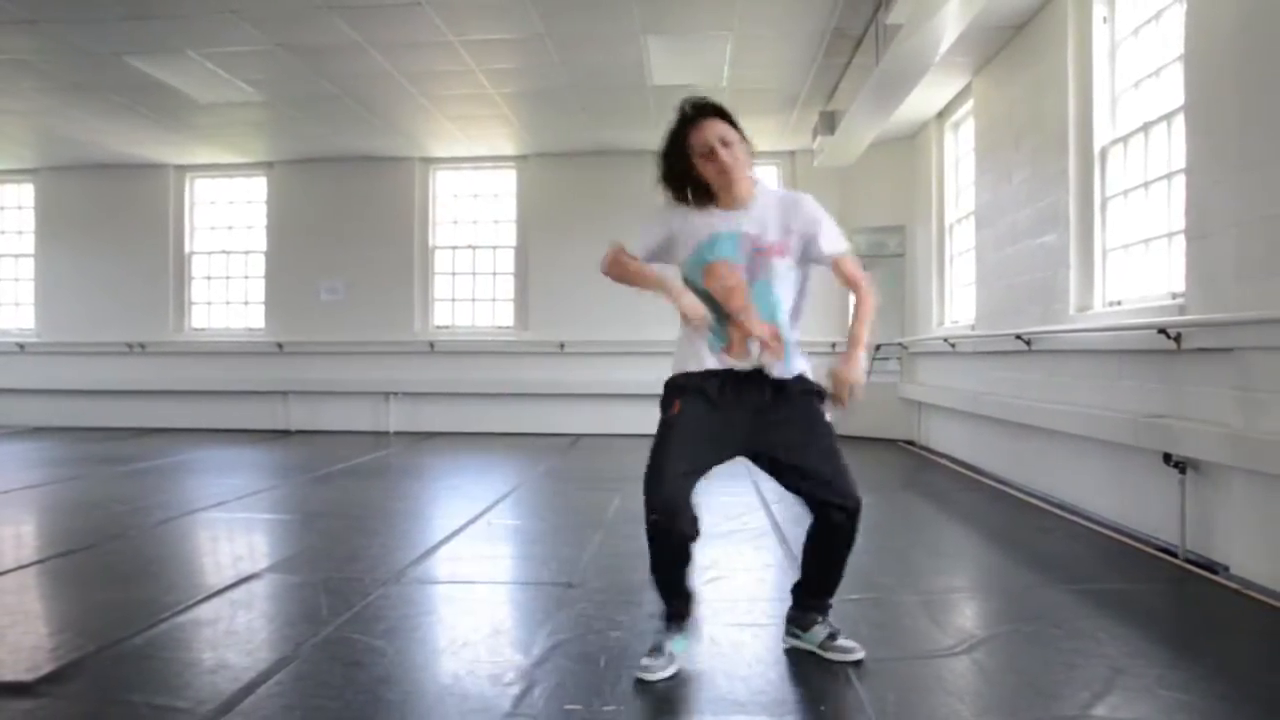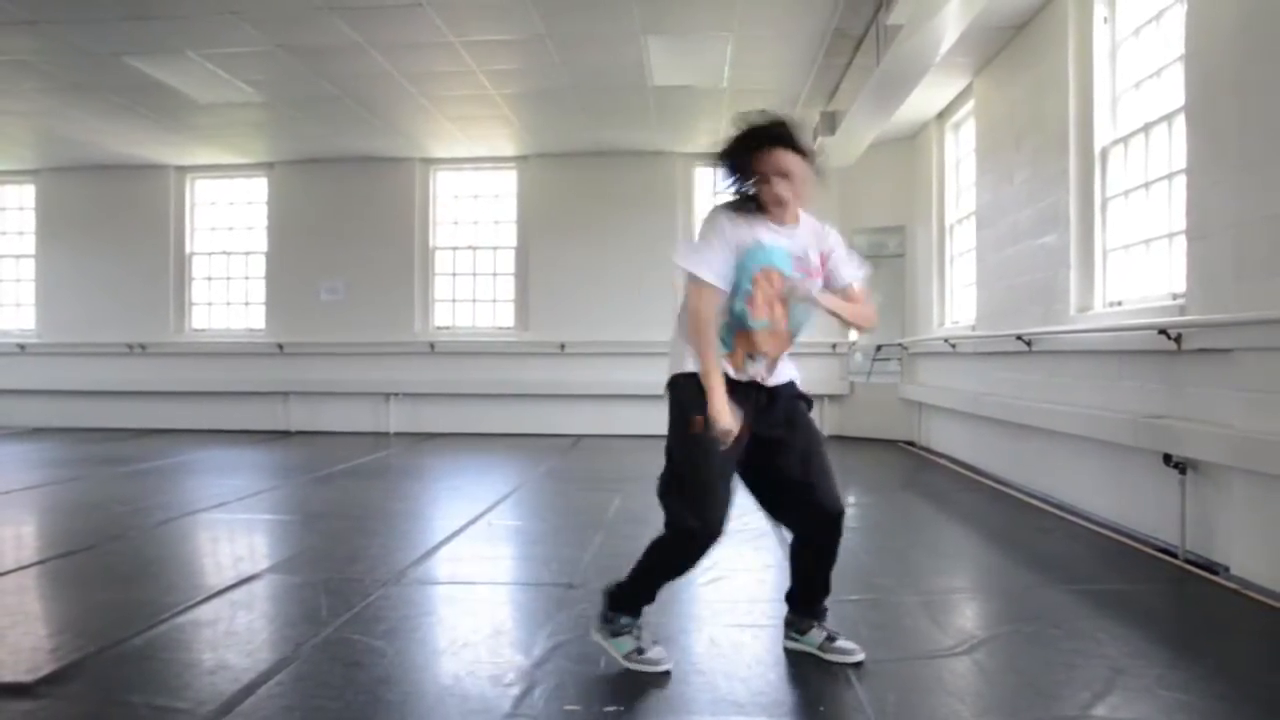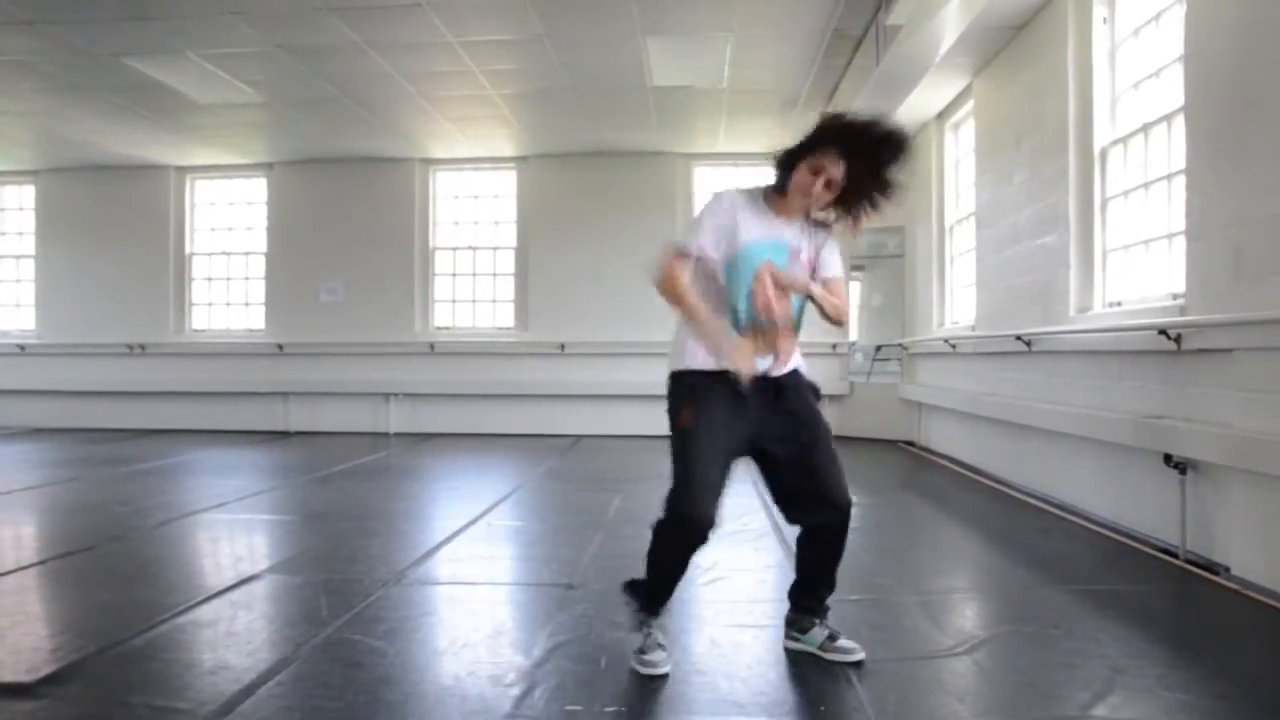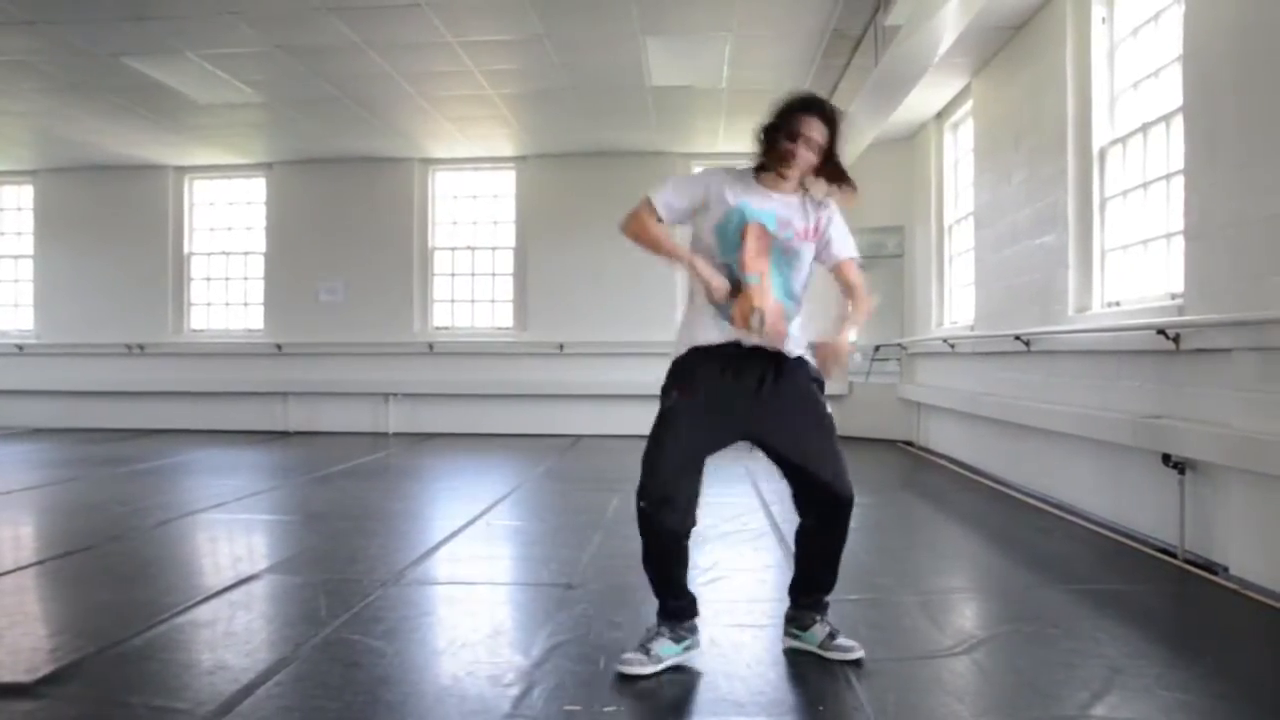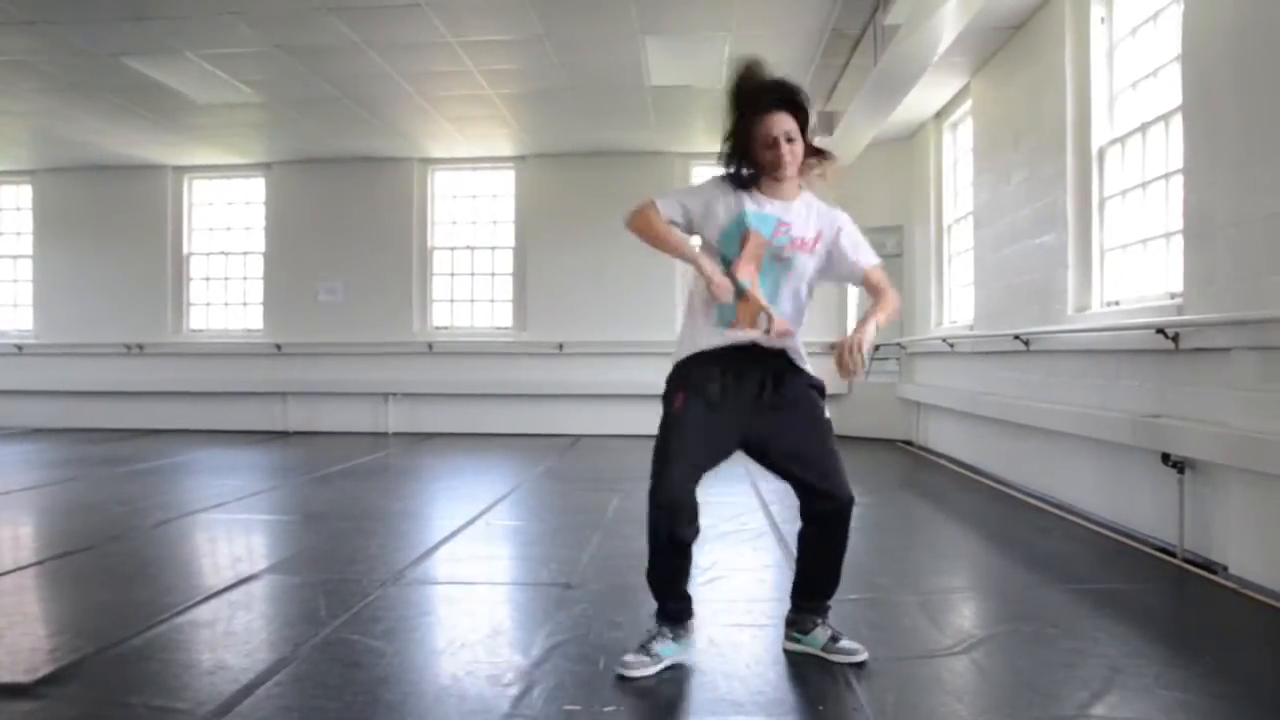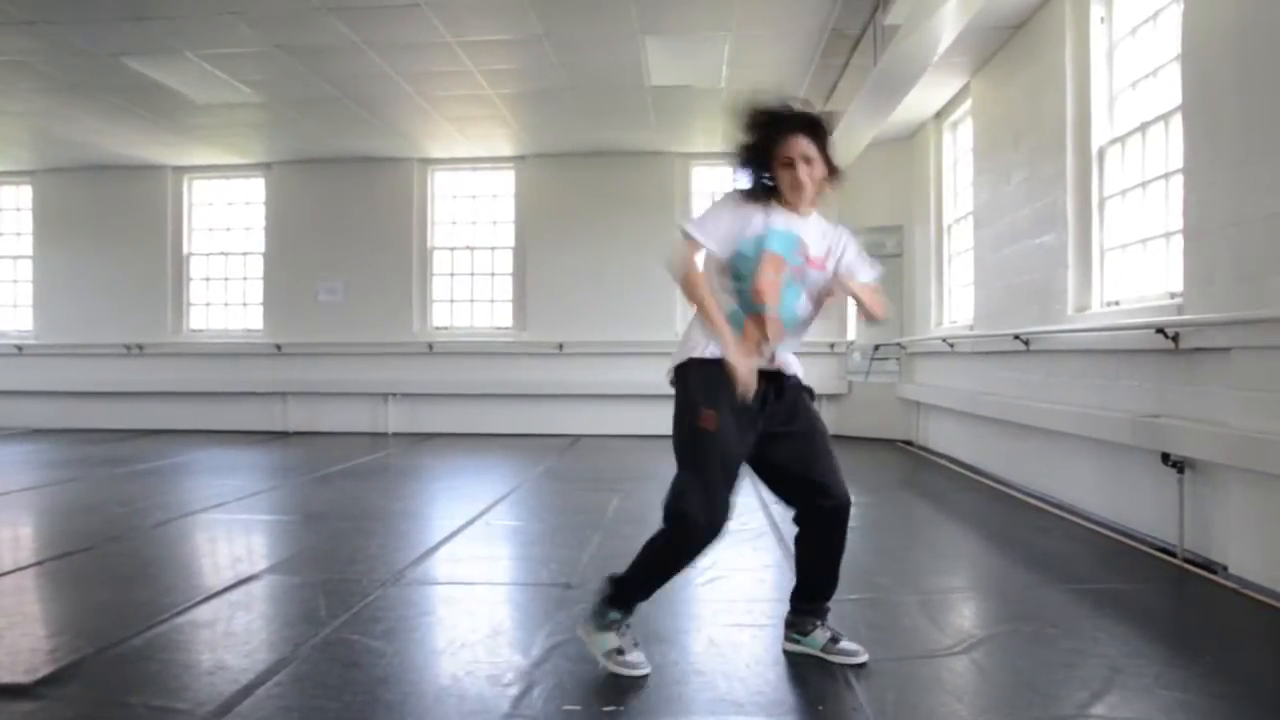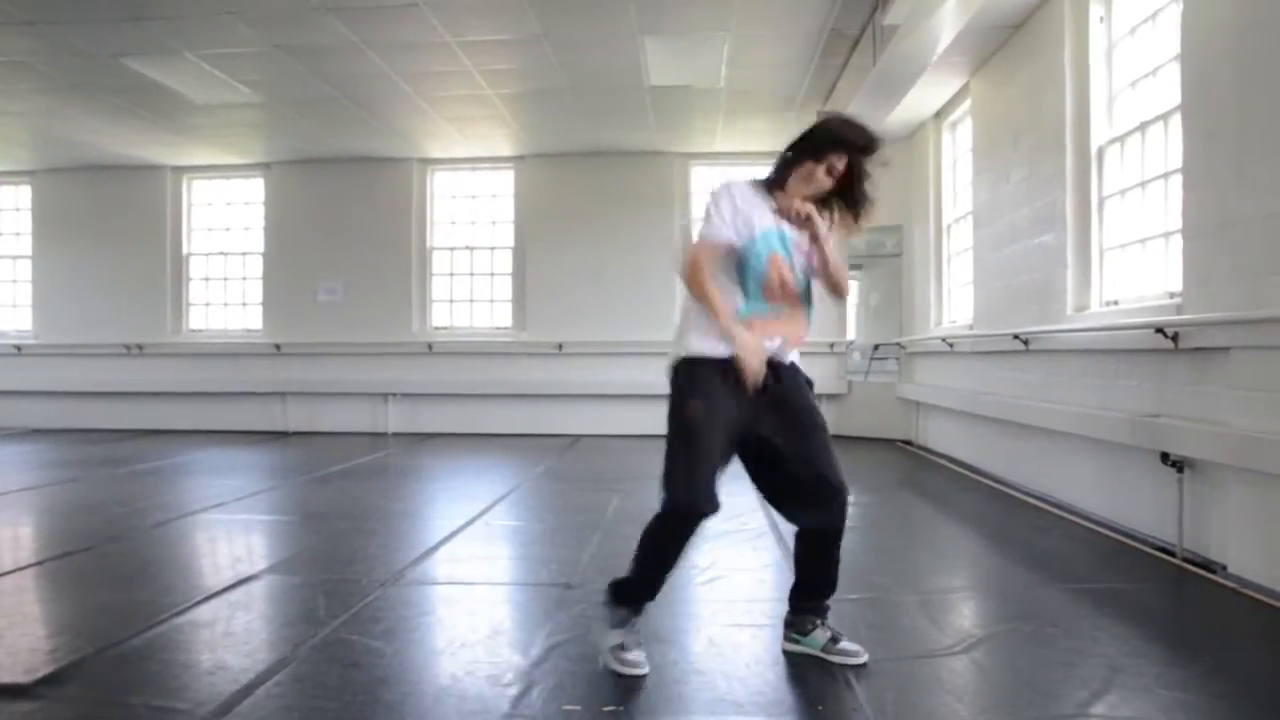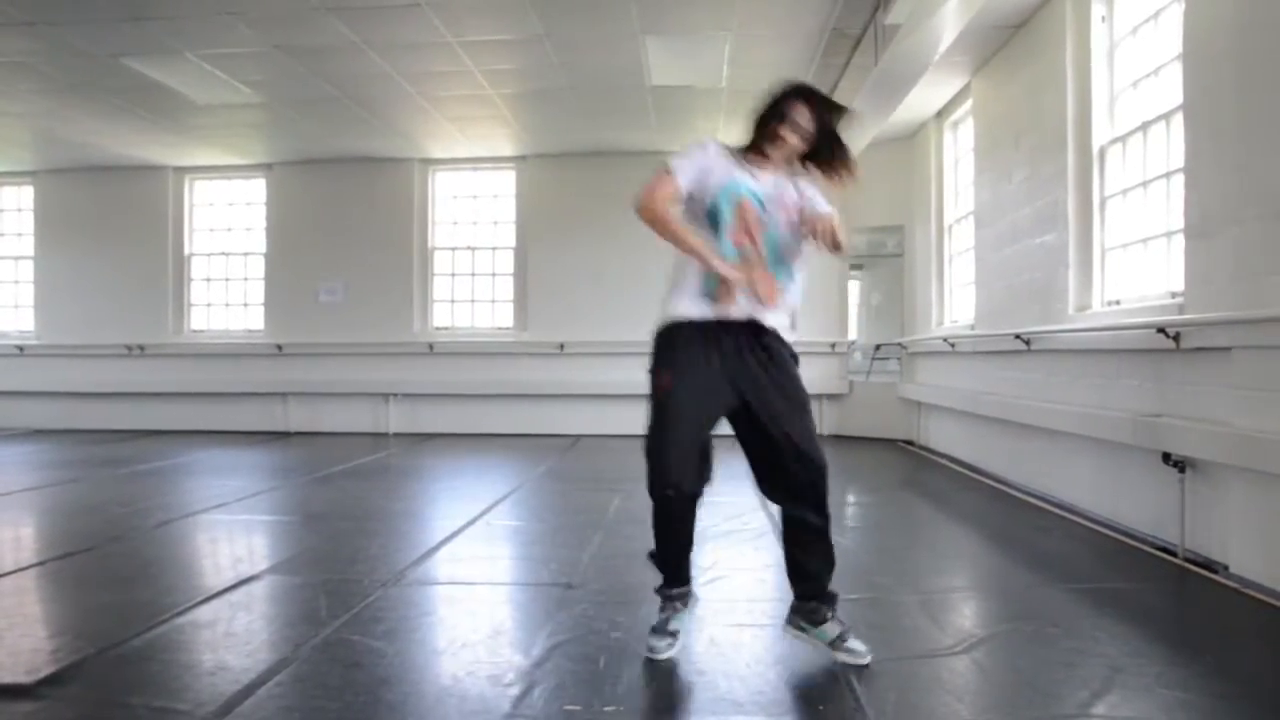
dt=0.1s
person 1, frame 1
left shoulder: (796, 210)
right shoulder: (683, 220)
left elbow: (861, 286)
right elbow: (614, 263)
left wrist: (853, 355)
right wrist: (671, 288)
left hip: (783, 386)
right hip: (704, 386)
left knee: (841, 503)
right knee: (665, 500)
left ankle: (807, 616)
right ankle: (675, 623)
person 1, frame 2
left shoulder: (820, 236)
right shoulder: (727, 224)
left elbow: (866, 313)
right elbow: (696, 313)
left wrist: (832, 302)
right wrist: (716, 396)
left hip: (775, 391)
right hip: (704, 388)
left knee: (822, 510)
right knee: (700, 521)
left ankle: (803, 620)
right ankle: (622, 615)
person 1, frame 3
left shoulder: (818, 236)
right shoulder: (731, 208)
left elbow: (840, 315)
right elbow: (670, 277)
left wrist: (823, 293)
right wrist: (723, 342)
left hip: (782, 385)
right hip: (708, 381)
left knee: (832, 505)
right knee: (693, 511)
left ankle: (805, 619)
right ankle: (648, 613)
person 1, frame 4
left shoulder: (821, 213)
right shoulder: (717, 185)
left elbow: (855, 286)
right elbow: (634, 223)
left wrist: (843, 332)
right wrist: (698, 267)
left hip: (783, 370)
right hip: (708, 364)
left knee: (831, 492)
right knee: (661, 490)
left ankle: (807, 617)
right ankle: (676, 624)
person 1, frame 5
left shoulder: (830, 223)
right shoulder: (723, 194)
left elbow: (887, 293)
right elbow: (641, 220)
left wrist: (866, 328)
right wrist: (703, 262)
left hip: (783, 375)
right hip: (708, 368)
left knee: (832, 498)
right knee: (671, 496)
left ankle: (807, 620)
right ankle: (671, 626)
person 1, frame 6
left shoulder: (832, 238)
right shoulder: (737, 210)
left elbow: (875, 308)
right elbow: (685, 264)
left wrist: (856, 290)
right wrist: (732, 345)
left hip: (779, 383)
right hip: (712, 373)
left knee: (829, 500)
right knee: (702, 511)
left ankle: (806, 621)
right ankle: (613, 614)
person 1, frame 7
left shoulder: (816, 225)
right shoulder: (739, 196)
left elbow: (838, 288)
right elbow: (696, 268)
left wrist: (815, 227)
right wrist: (738, 340)
left hip: (777, 374)
right hip: (710, 368)
left knee: (827, 494)
right knee: (690, 498)
left ankle: (805, 621)
right ankle: (623, 610)
person 1, frame 8
left shoulder: (798, 190)
right shoulder: (709, 160)
left elbow: (831, 238)
right elbow: (652, 201)
left wrist: (833, 235)
right wrist: (710, 259)
left hip: (764, 344)
right hip: (695, 334)
left knee: (803, 473)
right knee: (674, 471)
left ankle: (813, 612)
right ankle: (674, 591)
